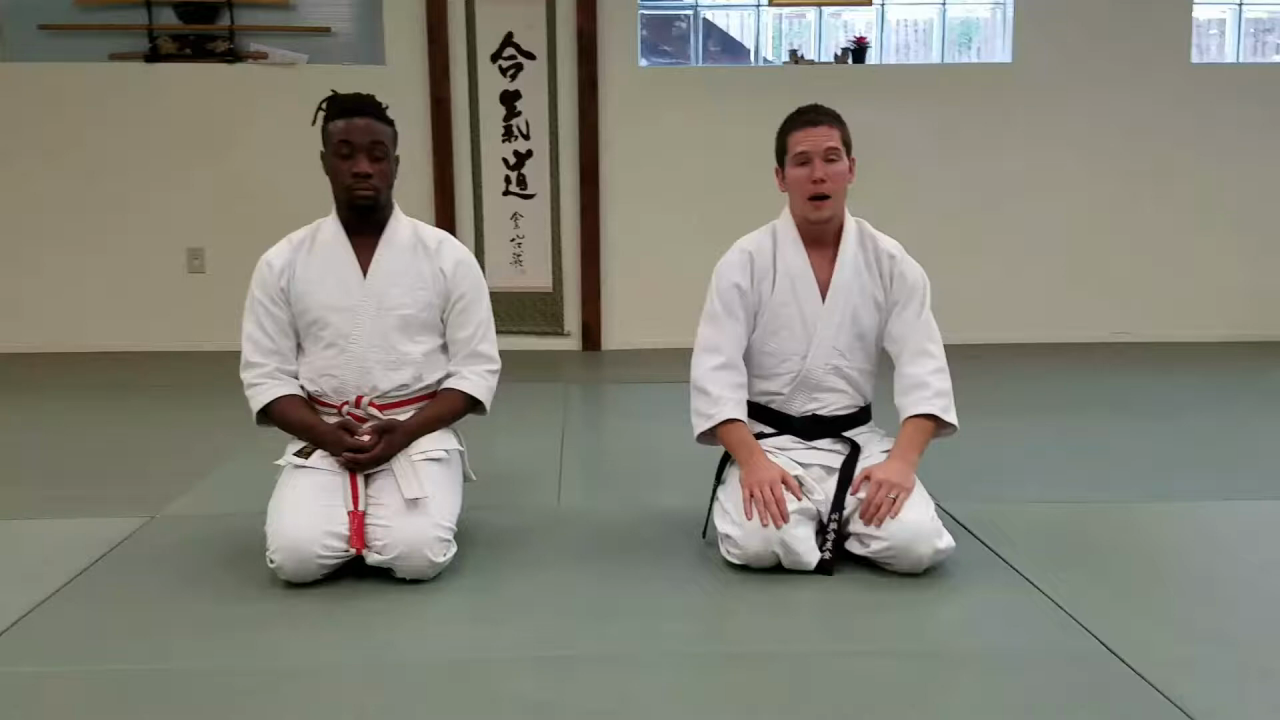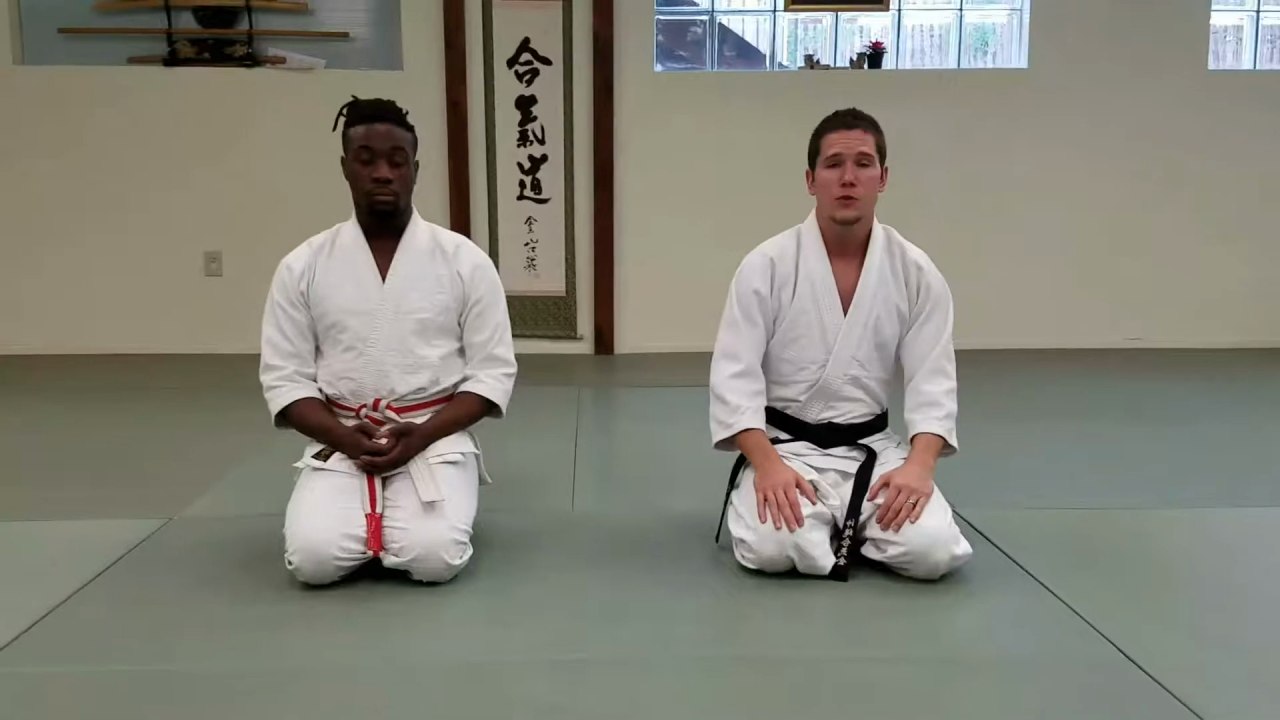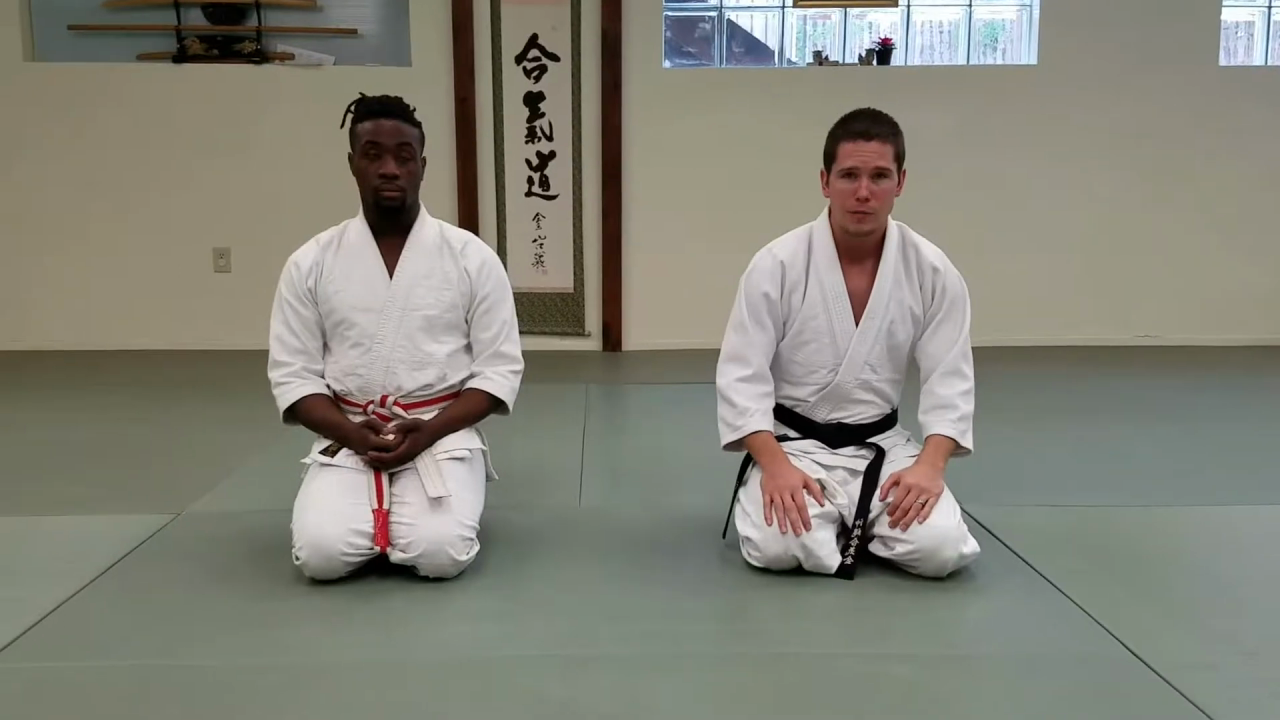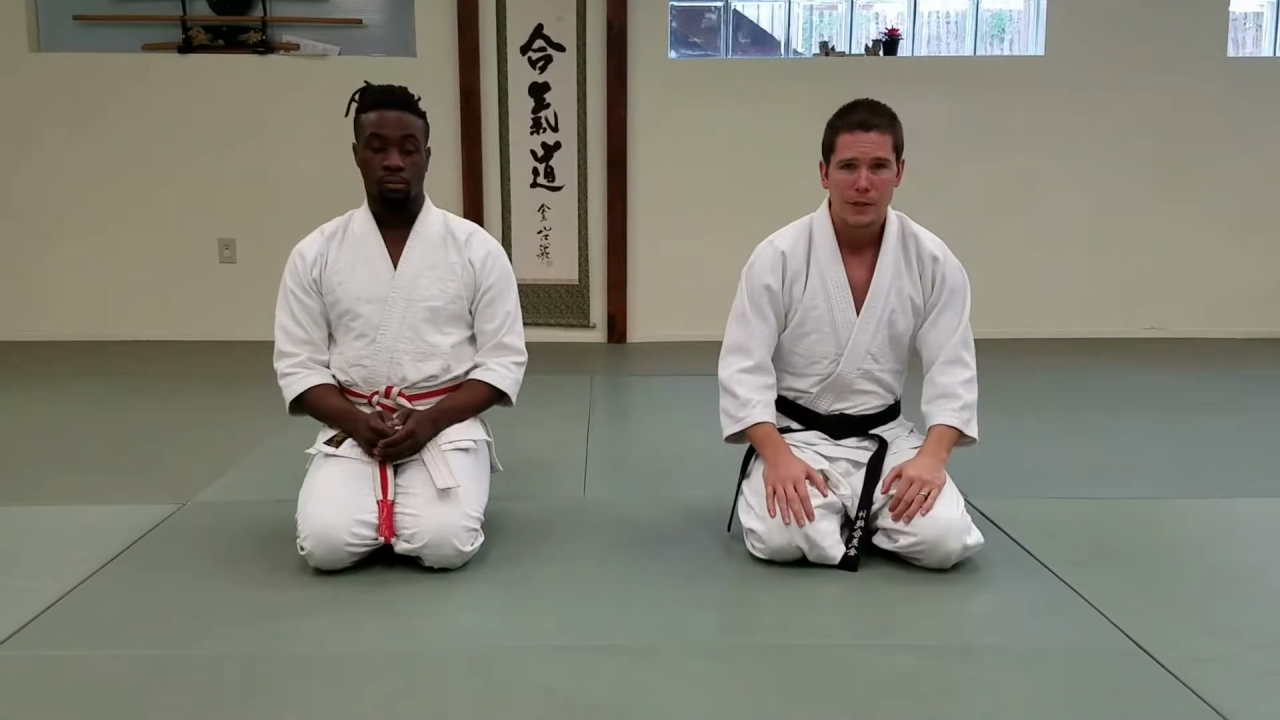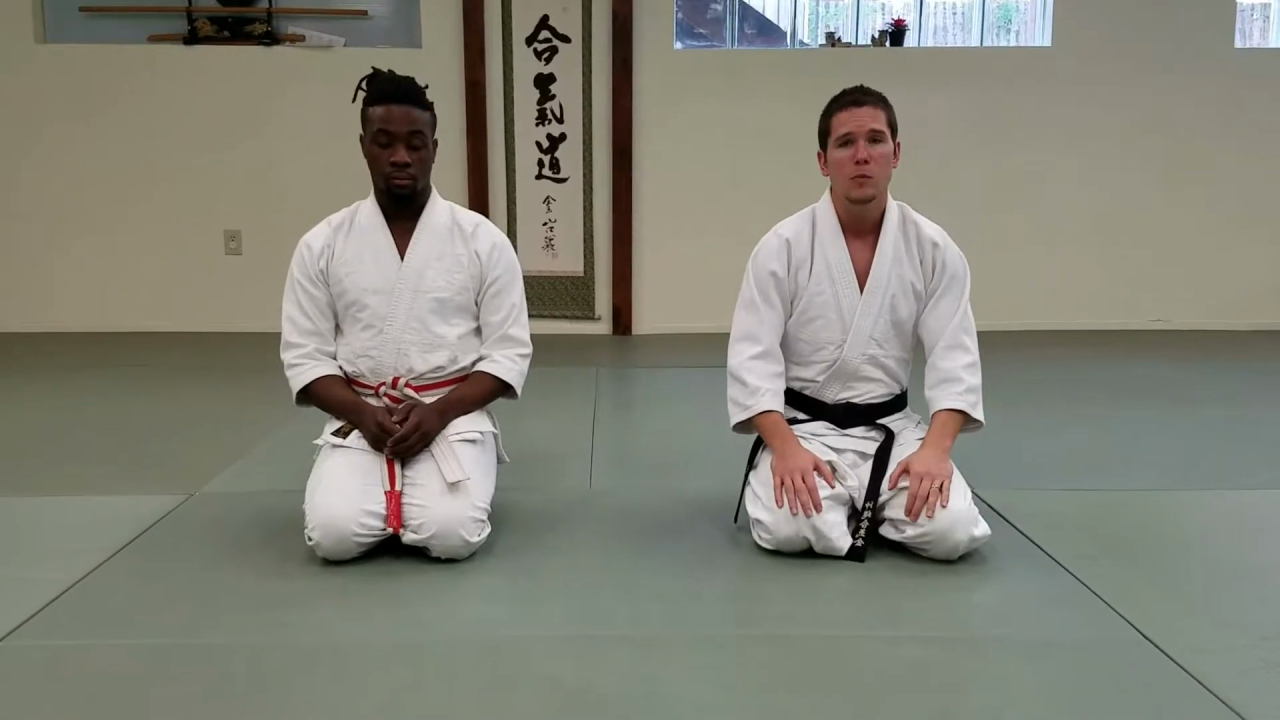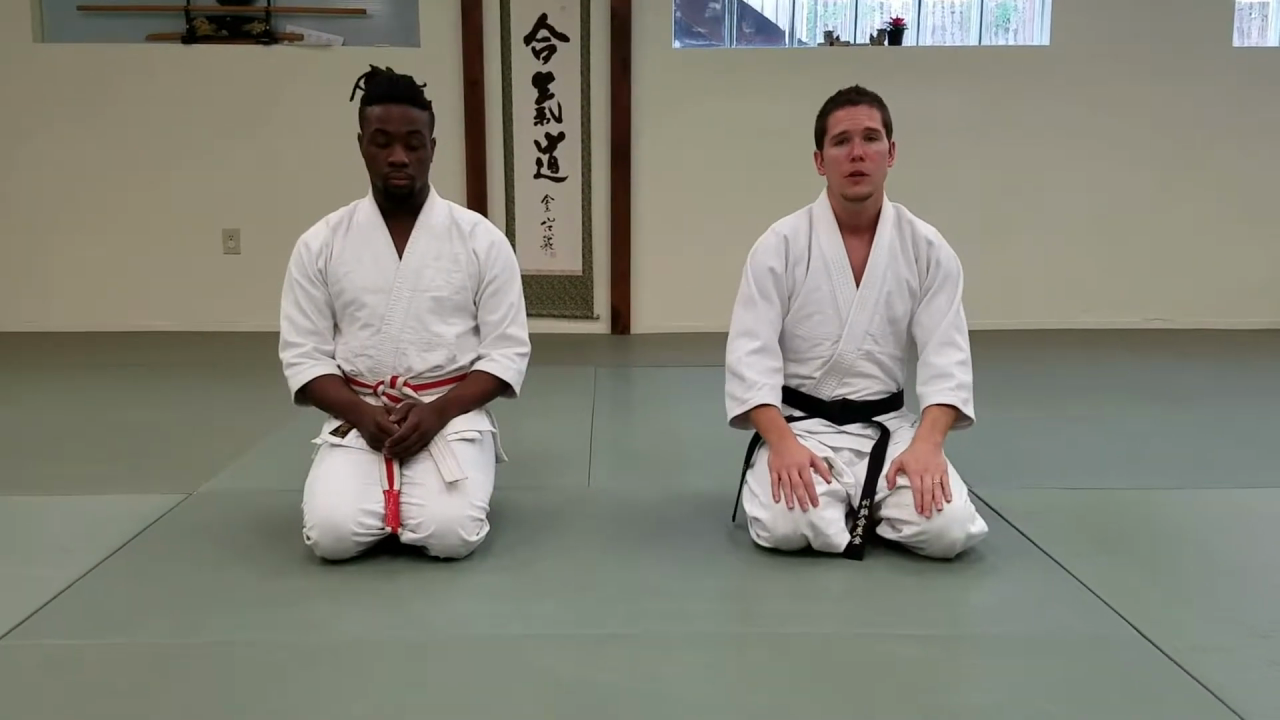
dt=0.4s
person 1, frame 1
left shoulder: (446, 256)
right shoulder: (282, 263)
left elbow: (477, 368)
right elbow: (265, 375)
left wrist: (405, 432)
right wrist: (327, 434)
left hip: (418, 435)
right hip: (322, 440)
left knee: (418, 555)
right knee: (297, 557)
left ankle: (389, 513)
right ankle: (357, 517)
person 1, frame 2
left shoulder: (464, 260)
right shoulder: (303, 266)
left elbow: (492, 371)
right elbow: (284, 377)
left wrist: (422, 434)
right wrist: (345, 437)
left hip: (435, 437)
right hip: (340, 442)
left knee: (432, 556)
right knee: (314, 558)
left ankle: (401, 517)
right ankle: (371, 519)
person 1, frame 3
left shoulder: (471, 257)
right shoulder: (310, 262)
left elbow: (500, 368)
right elbow: (292, 373)
left wrist: (428, 431)
right wrist: (352, 433)
left hip: (442, 434)
right hip: (346, 438)
left knee: (439, 553)
right knee: (321, 555)
left ankle: (417, 512)
right ankle: (379, 515)
person 1, frame 4
left shoulder: (476, 248)
right shoulder: (314, 253)
left elbow: (503, 359)
right elbow: (298, 364)
left wrist: (432, 419)
right wrist: (358, 422)
left hip: (446, 424)
right hip: (352, 428)
left knee: (444, 544)
right knee: (326, 545)
left ankle: (416, 503)
right ankle: (383, 506)
person 1, frame 5
left shoulder: (483, 240)
right shoulder: (322, 244)
left elbow: (508, 352)
right elbow: (305, 355)
left wrist: (438, 412)
right wrist: (365, 415)
left hip: (452, 416)
right hip: (360, 419)
left knee: (452, 536)
right knee: (334, 536)
left ankle: (425, 493)
right ankle: (390, 497)
person 1, frame 6
left shoulder: (480, 240)
right shoulder: (321, 243)
left elbow: (507, 352)
right elbow: (304, 355)
left wrist: (436, 412)
right wrist: (363, 414)
left hip: (451, 414)
right hip: (358, 418)
left knee: (450, 534)
right knee: (333, 535)
left ankle: (419, 492)
right ankle: (388, 495)
person 2, frame 1
left shoulder: (890, 262)
right shoulder: (744, 261)
left elbow: (923, 369)
right elbow: (715, 373)
left wrist: (902, 459)
right wrist: (752, 461)
left hip: (857, 441)
right hip: (769, 442)
left knee: (915, 545)
right knee: (758, 545)
left ankle: (827, 519)
right ankle: (804, 515)
person 2, frame 2
left shoulder: (916, 271)
right shoulder: (766, 264)
left elbow: (933, 379)
right elbow: (734, 376)
left wrist: (919, 465)
right wrist: (767, 465)
left hip: (872, 448)
right hip: (784, 447)
left knee: (931, 551)
right knee: (772, 548)
left ankle: (846, 525)
person 2, frame 3
left shoulder: (933, 272)
right shoulder: (777, 264)
left elbow: (950, 380)
right elbow: (742, 376)
left wrist: (930, 465)
right wrist: (775, 466)
left hip: (882, 446)
right hip: (792, 443)
left knee: (940, 549)
right knee: (776, 547)
left ankle: (850, 523)
right ankle: (831, 521)
person 2, frame 4
left shoulder: (933, 262)
right shoulder: (777, 256)
left elbow: (952, 370)
right elbow: (743, 368)
left wrist: (931, 457)
right wrist: (777, 458)
left hip: (885, 436)
right hip: (796, 434)
left knee: (944, 540)
right knee: (782, 538)
left ankle: (856, 514)
right ankle: (831, 510)
person 2, frame 5
left shoulder: (933, 248)
right shoulder: (782, 246)
left elbow: (955, 357)
right elbow: (752, 359)
left wrist: (935, 448)
right wrist: (785, 448)
left hip: (892, 428)
right hip: (803, 427)
left knee: (952, 533)
right knee: (790, 529)
left ankle: (860, 506)
right ankle: (843, 502)
person 2, frame 6
left shoulder: (926, 248)
right shoulder: (780, 244)
left elbow: (946, 357)
right elbow: (751, 355)
left wrist: (927, 444)
right wrist: (781, 443)
left hip: (887, 425)
right hip: (800, 424)
left knee: (947, 529)
right knee: (788, 524)
left ankle: (858, 503)
